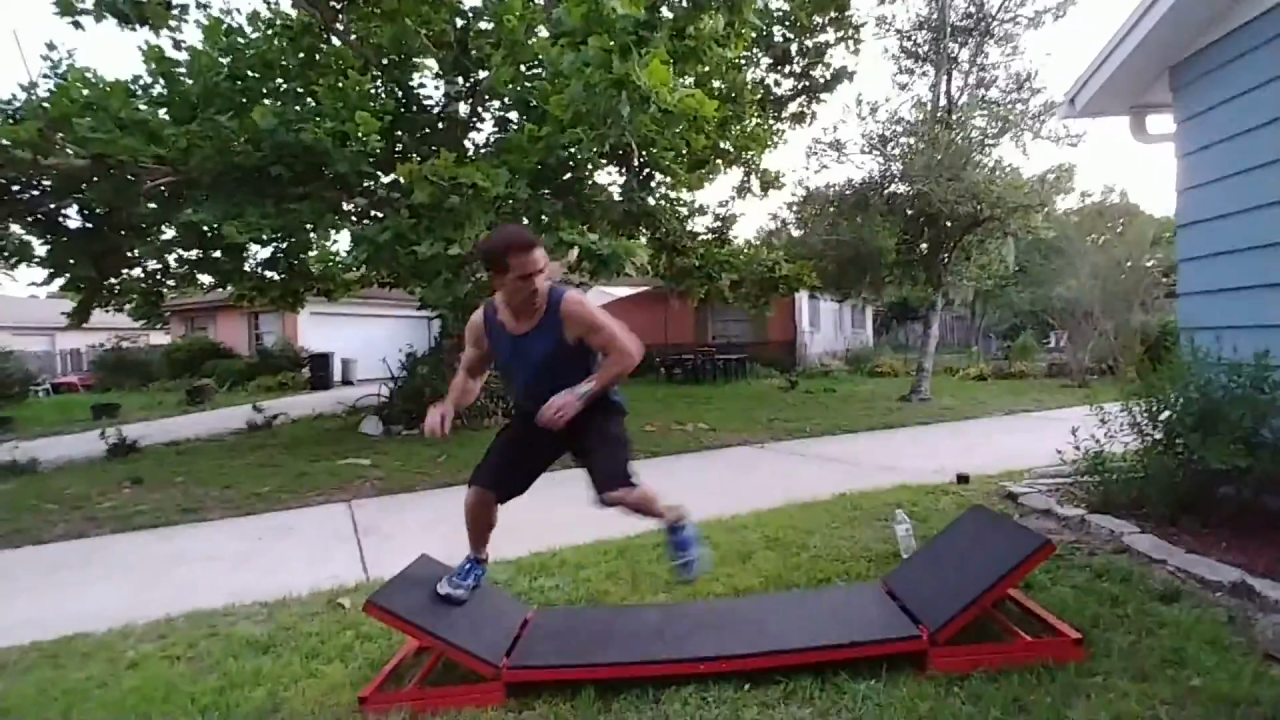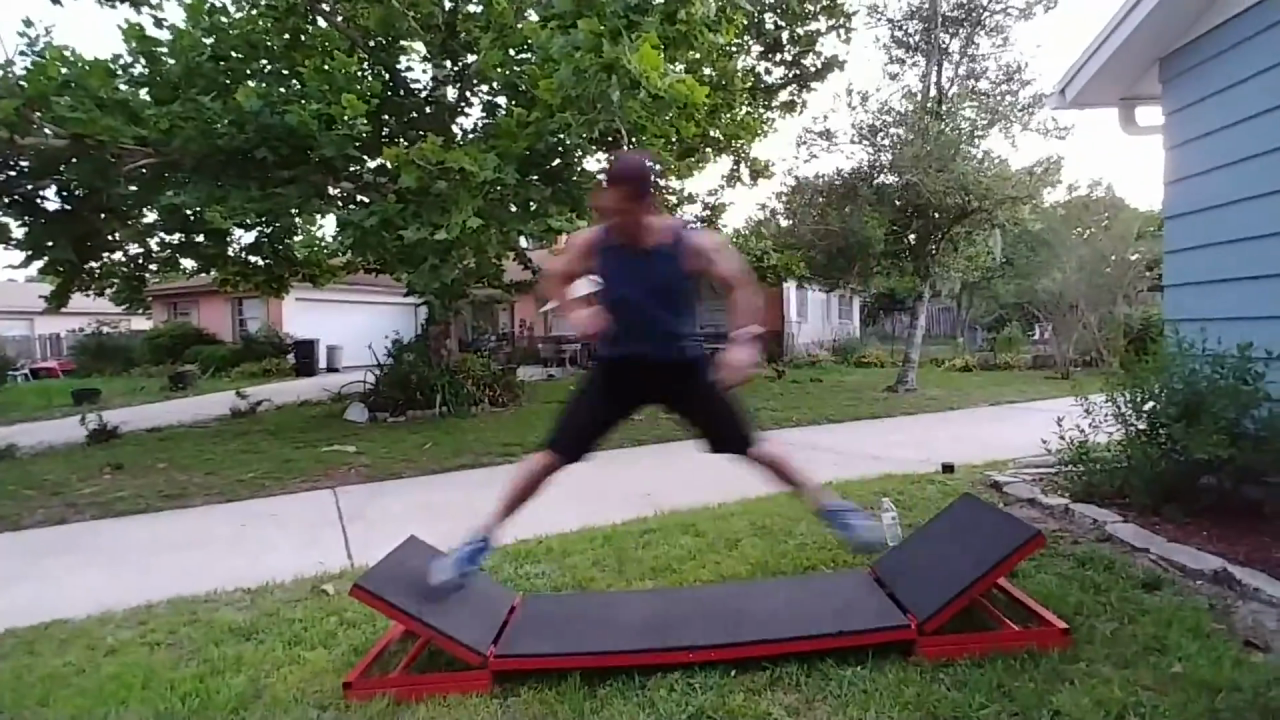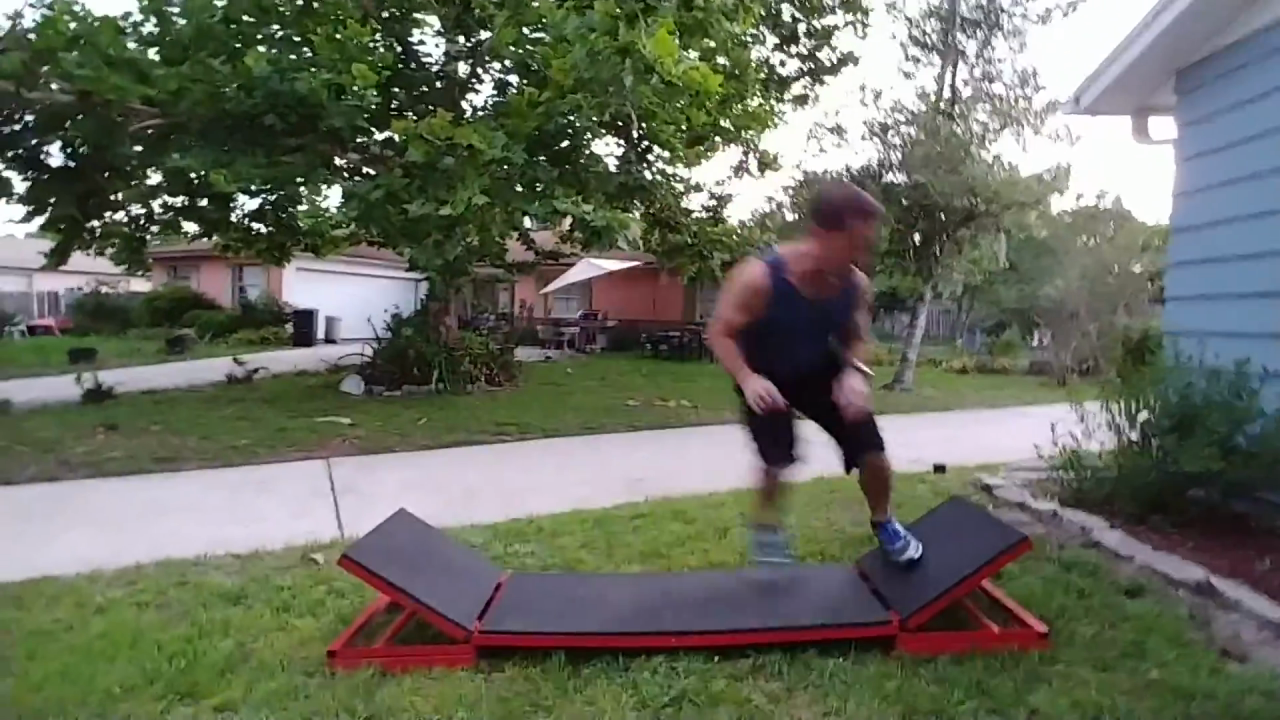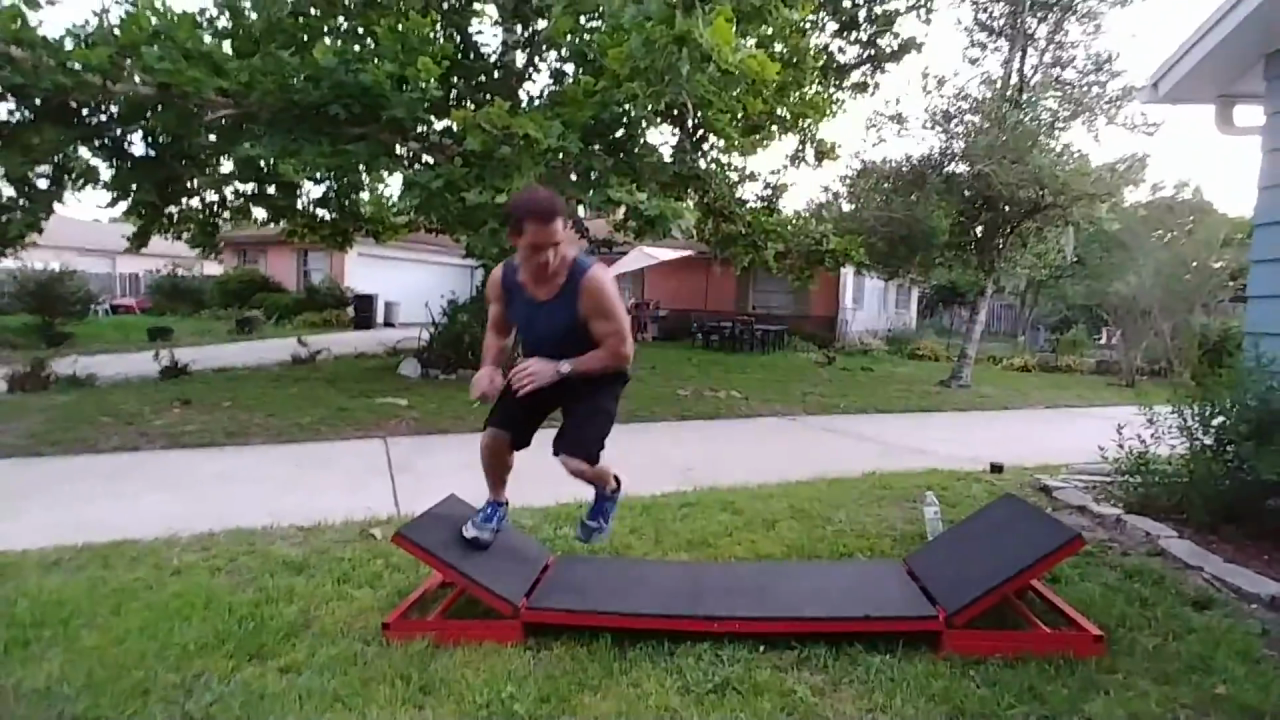
dt=1s
person 1, frame 1
left shoulder: (570, 307)
right shoulder: (483, 321)
left elbow: (630, 353)
right elbow: (470, 373)
left wrist: (580, 392)
right wrist: (447, 405)
left hip: (591, 410)
right hip: (535, 415)
left knee: (614, 490)
right knee: (481, 489)
left ankle: (674, 522)
right ankle: (477, 560)
person 1, frame 2
left shoulder: (691, 243)
right shoulder: (593, 241)
left elbow: (743, 285)
right elbow: (552, 278)
left wrist: (745, 338)
right wrist: (574, 310)
left hip: (680, 367)
right hip: (618, 368)
left knee: (746, 445)
right knee: (553, 455)
left ankle: (831, 507)
right ankle: (484, 537)
person 1, frame 3
left shoulder: (855, 285)
right shoulder: (759, 276)
left elbow: (854, 337)
right elbow: (719, 333)
left wrist: (853, 373)
right wrist: (748, 379)
left hip: (820, 373)
right hip: (766, 378)
left knee: (871, 453)
right knee: (777, 462)
left ankle: (883, 523)
right ankle: (767, 527)
person 1, frame 4
left shoulder: (592, 280)
right shoulder: (502, 279)
left elbow: (621, 354)
right elbow: (499, 329)
left wrist: (559, 369)
right wrist: (489, 367)
left hip: (594, 376)
right hip: (538, 370)
left knee: (575, 461)
right knee: (495, 435)
left ankle: (607, 485)
right ankle: (497, 502)
